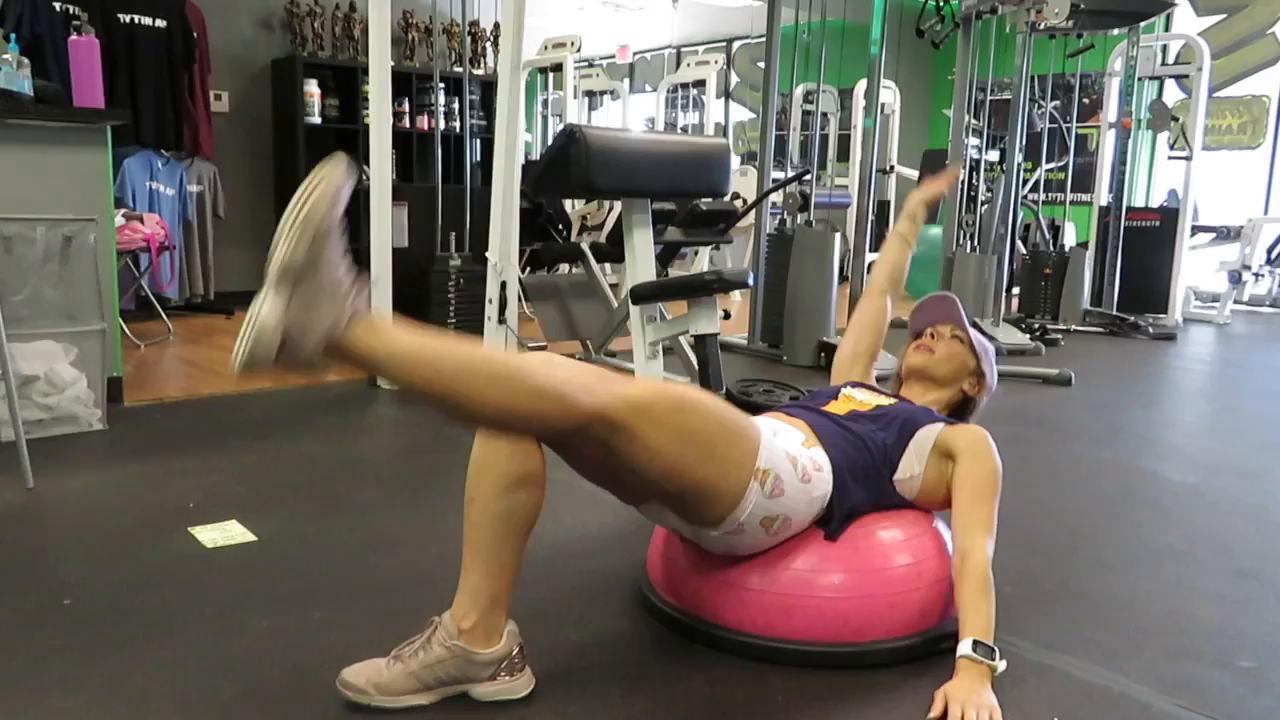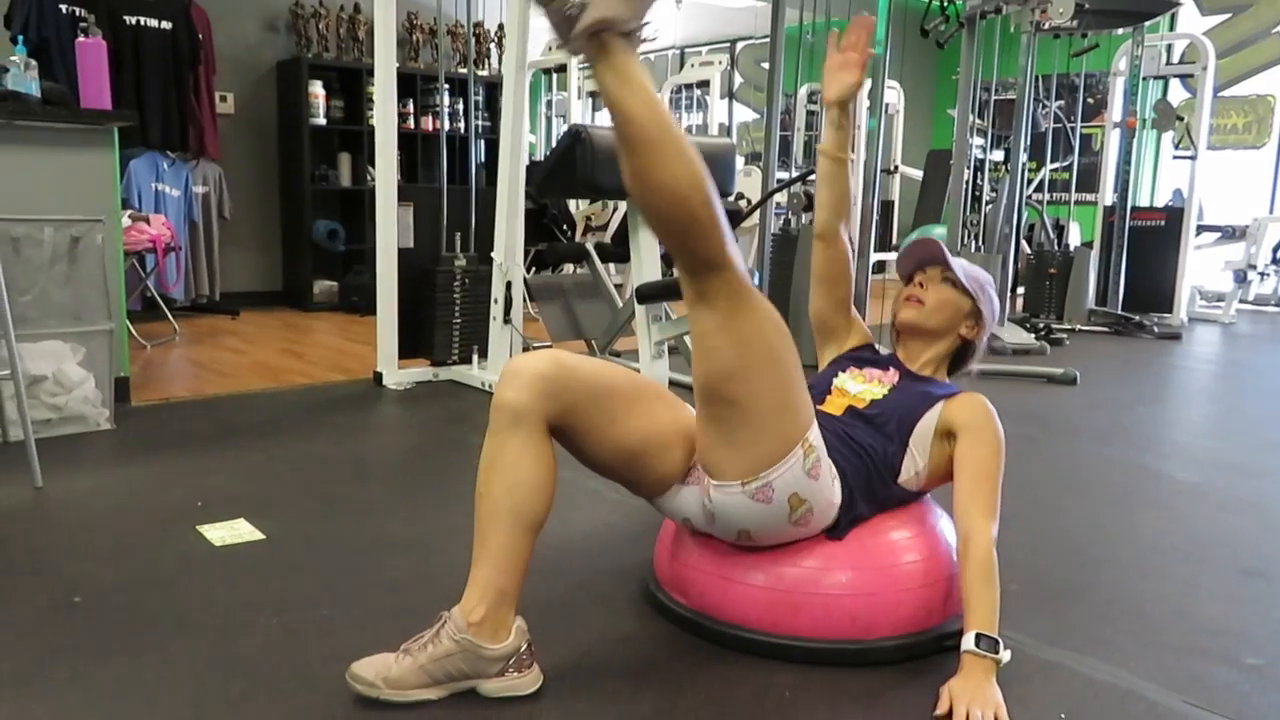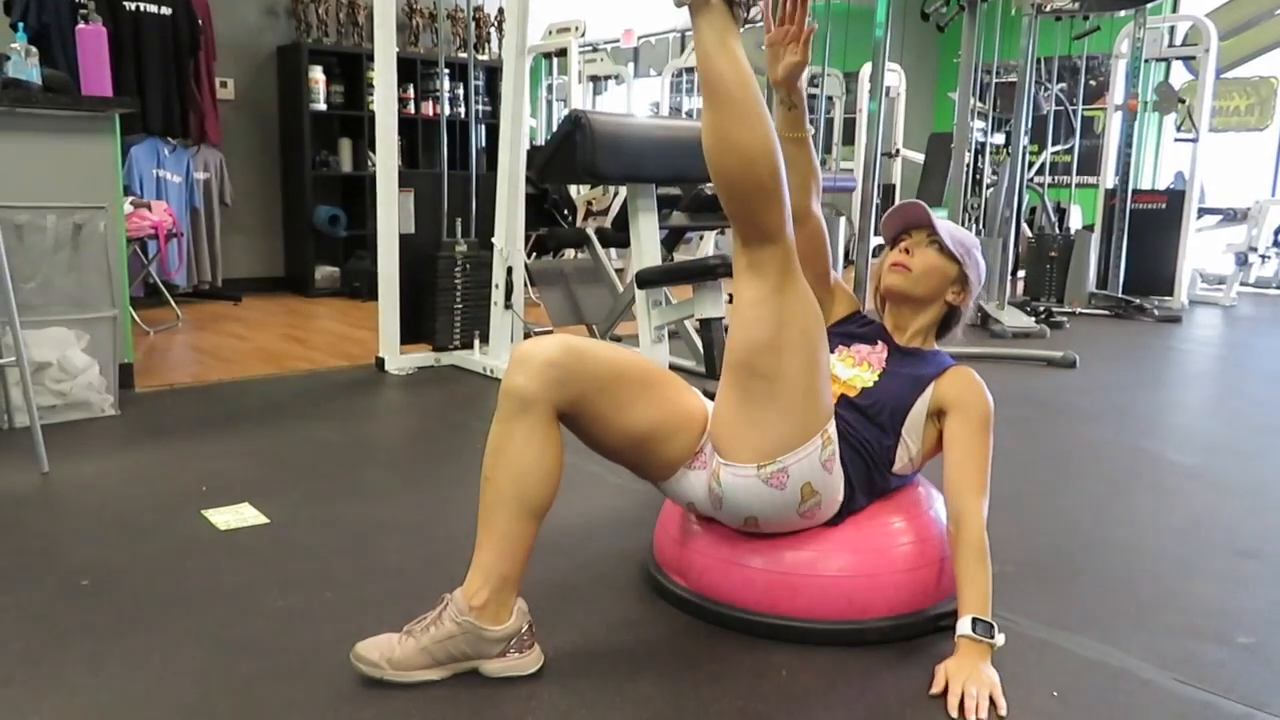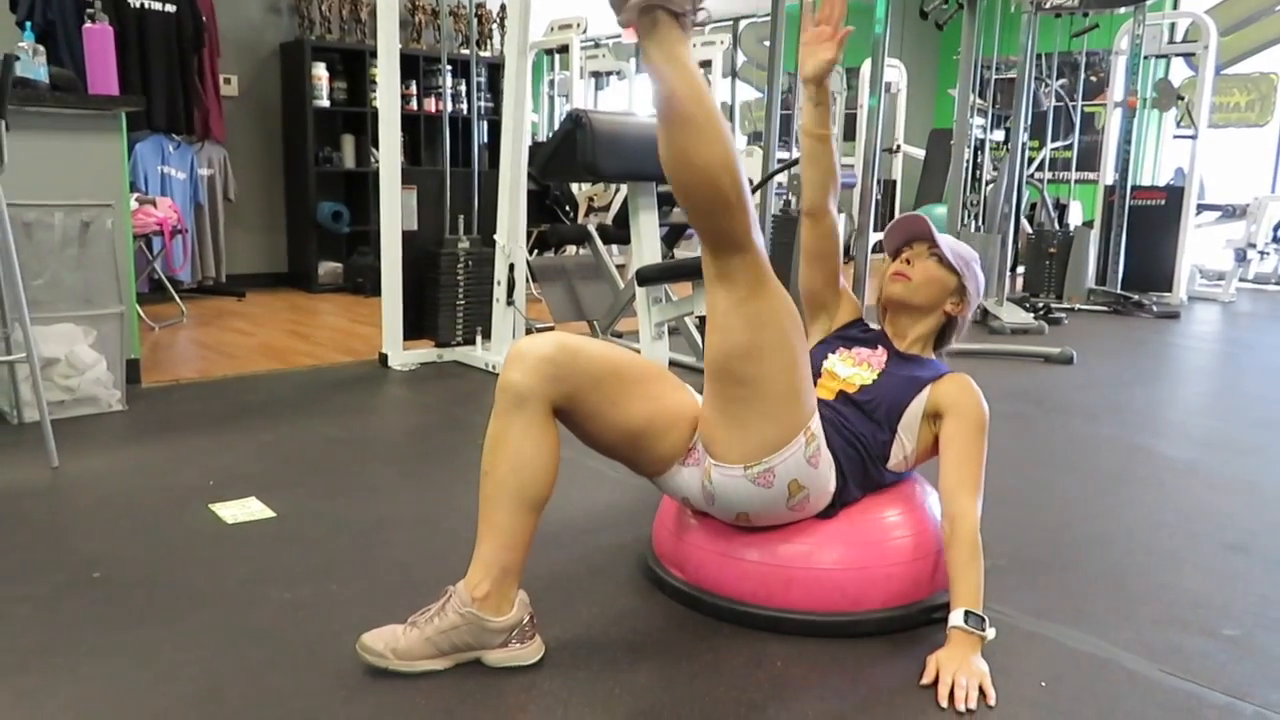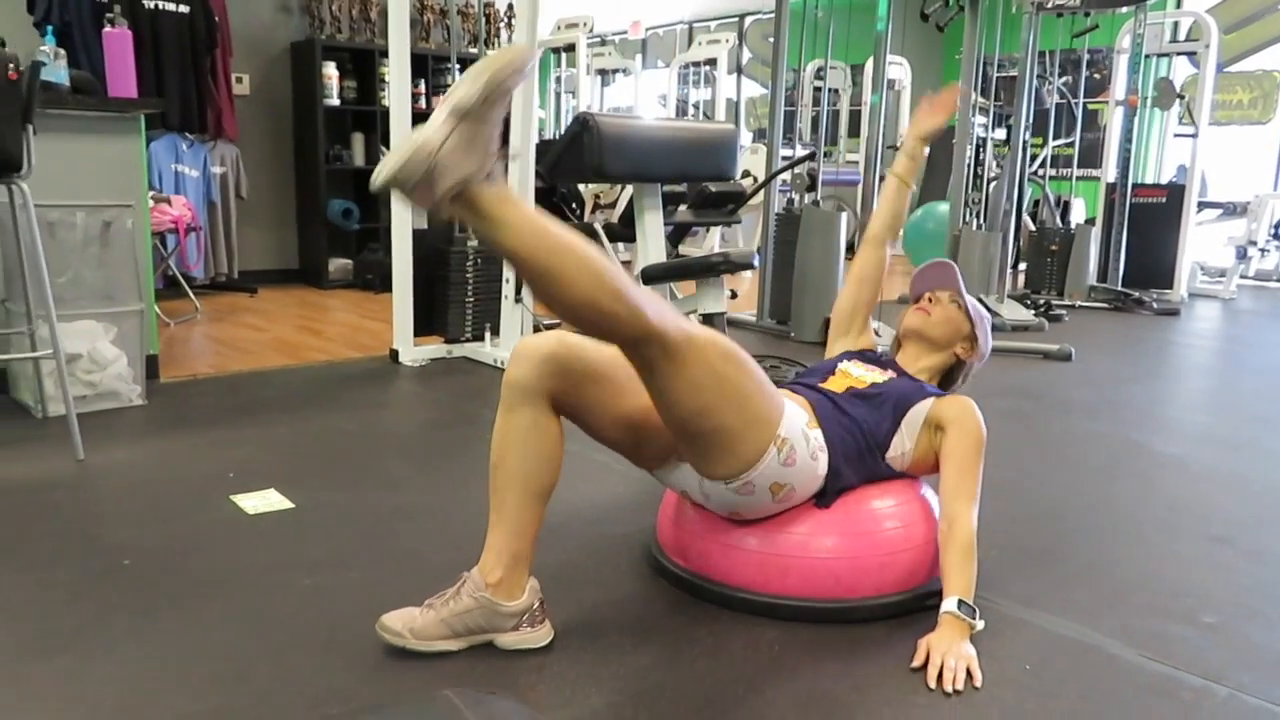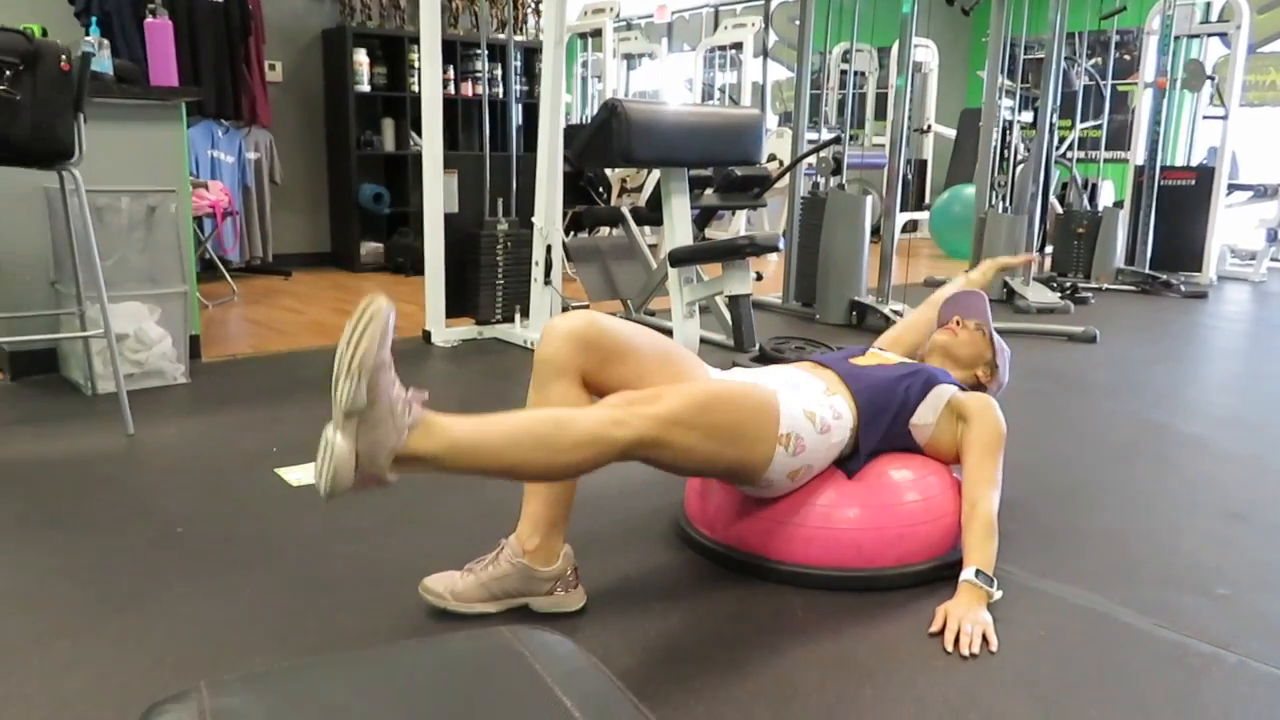
dt=0.4s
person 1, frame 1
left shoulder: (962, 446)
right shoulder: (860, 388)
left elbow: (975, 554)
right elbow: (872, 305)
left hip: (785, 486)
right hip: (712, 493)
left knee: (593, 400)
right knee: (512, 399)
left ankle: (338, 325)
right ankle: (479, 642)
person 1, frame 2
left shoulder: (964, 414)
right shoulder: (852, 351)
left elbow: (978, 532)
right elbow: (831, 235)
right wrist: (838, 113)
left hip: (786, 489)
right hip: (720, 479)
left knee: (708, 260)
right knee: (530, 381)
left ankle: (610, 44)
right ankle: (487, 637)
person 1, frame 3
left shoulder: (955, 388)
right shoulder: (841, 316)
left elbow: (968, 515)
right elbow: (806, 210)
left wrist: (975, 648)
right wrist: (788, 93)
left hip: (787, 480)
right hip: (721, 460)
left knee: (764, 234)
right knee: (538, 368)
right ankle: (489, 618)
person 1, frame 4
left shoulder: (951, 394)
right shoulder: (845, 329)
left elbow: (963, 514)
right elbow: (817, 214)
left wrist: (966, 637)
right wrist: (816, 89)
left hip: (783, 472)
right hip: (716, 458)
left knee: (732, 239)
right knee: (536, 364)
right ankle: (491, 609)
person 1, frame 5
left shoulder: (951, 413)
right shoulder: (858, 344)
left elbow: (960, 516)
right elbow: (875, 246)
left wrist: (956, 617)
right wrist: (914, 147)
left hip: (784, 451)
right hip: (709, 447)
left knee: (643, 320)
right knee: (538, 360)
left ankle: (467, 183)
right ankle: (500, 595)
person 1, frame 6
left shoulder: (971, 411)
right shoulder: (888, 360)
left elbow: (982, 499)
right elbow: (925, 314)
left wrist: (975, 586)
right wrist: (974, 277)
left hip: (806, 417)
right hip: (743, 389)
left knee: (621, 422)
right knee: (570, 336)
left ankle: (402, 437)
right ankle: (538, 558)
